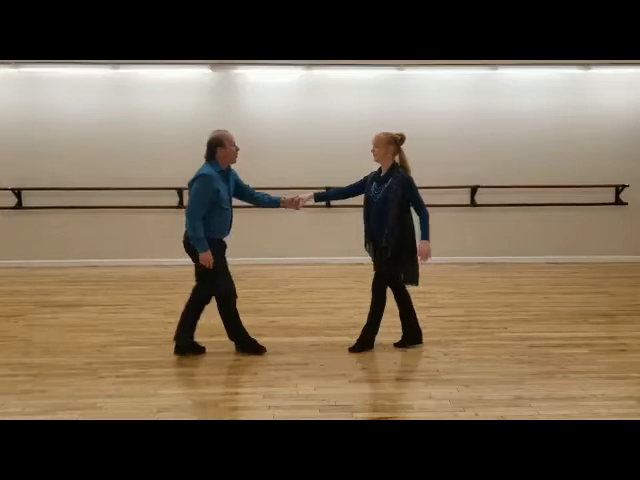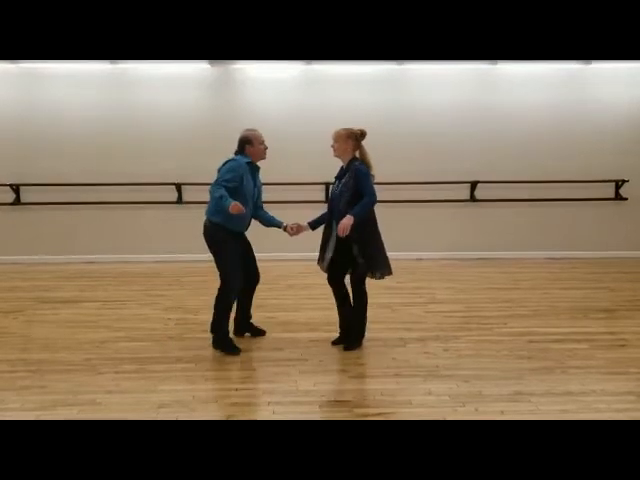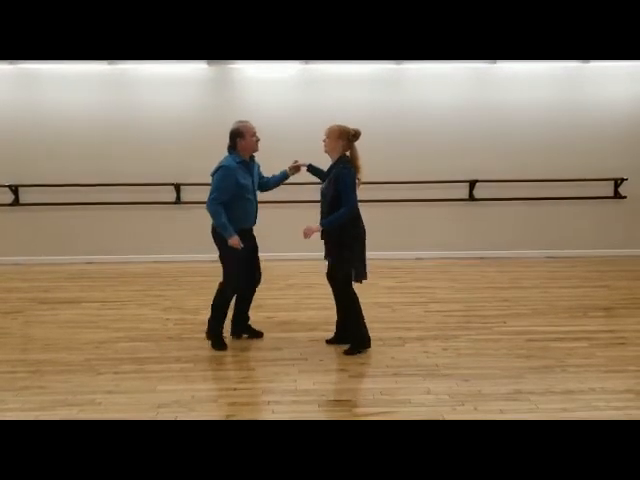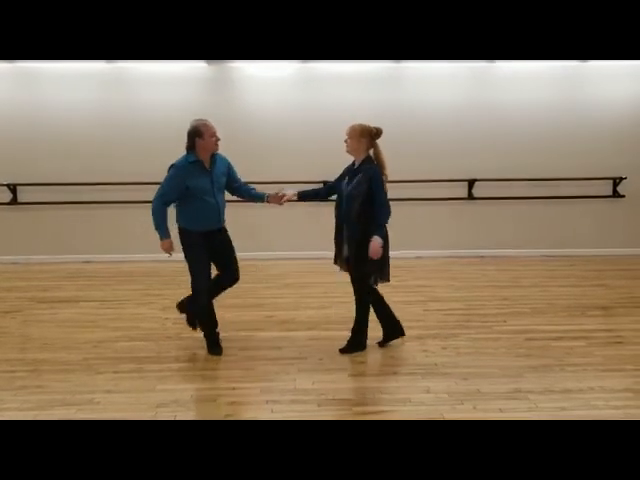
dt=1s
person 1, frame 1
left shoulder: (228, 174)
right shoulder: (206, 177)
left elbow: (250, 195)
right elbow: (193, 216)
left wrist: (281, 202)
right wrist: (202, 248)
left hip: (212, 242)
right hip: (203, 244)
left knee: (206, 290)
right knee: (225, 291)
left ankle: (183, 340)
right ankle: (242, 341)
person 1, frame 2
left shoulder: (254, 174)
right shoulder: (235, 166)
left elbow: (257, 211)
right elbow: (216, 189)
left wrist: (282, 225)
right wrist: (229, 203)
left hip: (236, 232)
right hip: (219, 231)
left knee: (251, 276)
right knee: (231, 282)
left ankle: (242, 324)
right ankle: (220, 337)
person 1, frame 3
left shoulder: (251, 164)
right shoulder: (228, 168)
left elbow: (262, 184)
right elbow: (213, 204)
left wrist: (287, 173)
right wrist: (229, 234)
left hip: (246, 231)
right hip: (229, 234)
left knee: (253, 278)
right knee: (232, 281)
left ankle: (240, 324)
right ankle: (214, 330)
person 1, frame 4
left shoulder: (222, 162)
right shoulder: (181, 169)
left elbow: (239, 188)
right elbow: (159, 203)
left wrist: (266, 198)
right wrist: (164, 235)
left hip: (218, 231)
right hip: (193, 236)
left knee: (231, 275)
right knee: (201, 284)
left ankle: (191, 306)
right ankle: (211, 334)
person 2, frame 1
left shoulder: (402, 178)
right shoulder: (373, 178)
left elbow: (422, 210)
right elbow: (346, 192)
left wrist: (424, 239)
right wrist: (313, 196)
left hip: (398, 244)
right hip: (382, 243)
left knee: (379, 286)
right knee: (395, 286)
left ankle: (367, 339)
right ankle: (412, 335)
person 2, frame 2
left shoulder: (359, 170)
right shoulder: (342, 173)
left elbow: (371, 198)
right elbow: (333, 210)
left wrist: (351, 217)
right wrist: (308, 226)
left hip: (359, 237)
right hip: (342, 238)
left knee: (357, 284)
right knee: (334, 278)
left ankle: (357, 335)
right ankle: (347, 330)
person 2, frame 3
left shoulder: (344, 170)
right shoulder: (337, 167)
left elbow: (348, 208)
left wrist: (320, 225)
right wrist: (308, 167)
left hip: (347, 236)
right hip: (338, 235)
left knee: (342, 284)
right knee: (335, 280)
left ankle: (361, 338)
right ankle: (344, 332)
person 2, frame 4
left shoulder: (372, 171)
right shoulder: (351, 170)
left elbow: (384, 208)
right elbow: (328, 191)
left wrist: (378, 236)
right wrist: (297, 195)
left hip: (368, 240)
right hip: (354, 238)
left knee: (361, 285)
right knee: (362, 285)
left ankle: (358, 340)
right ankle: (392, 328)
